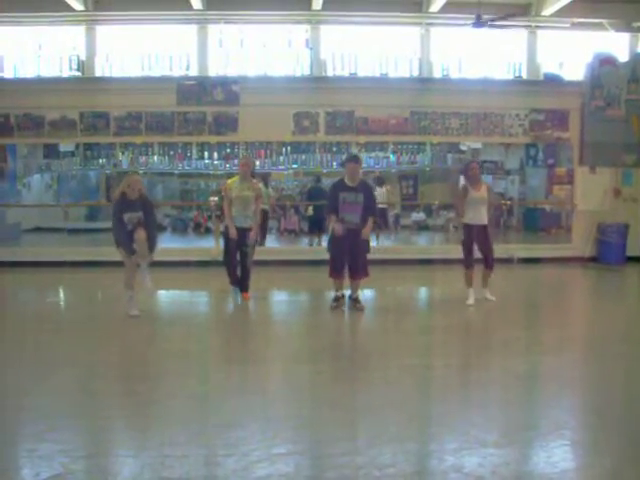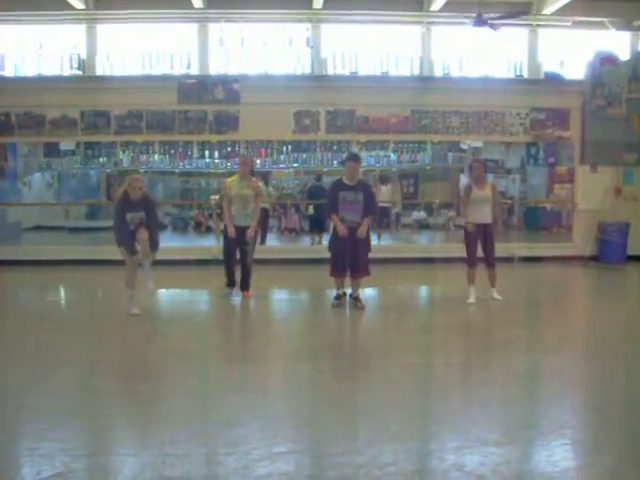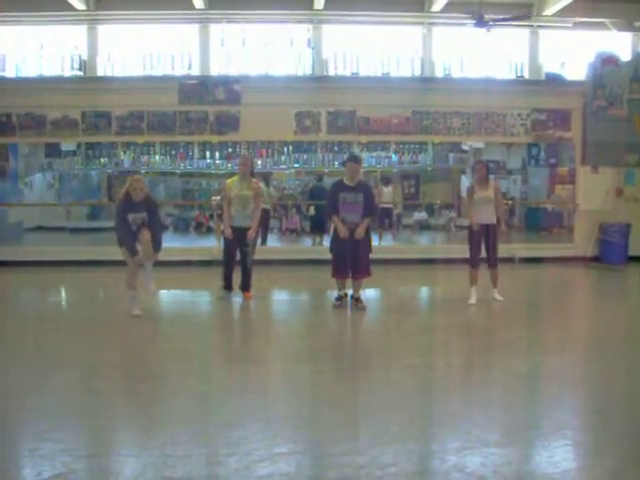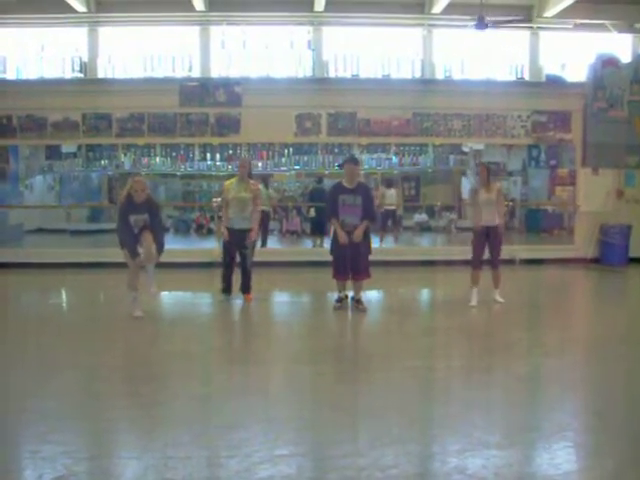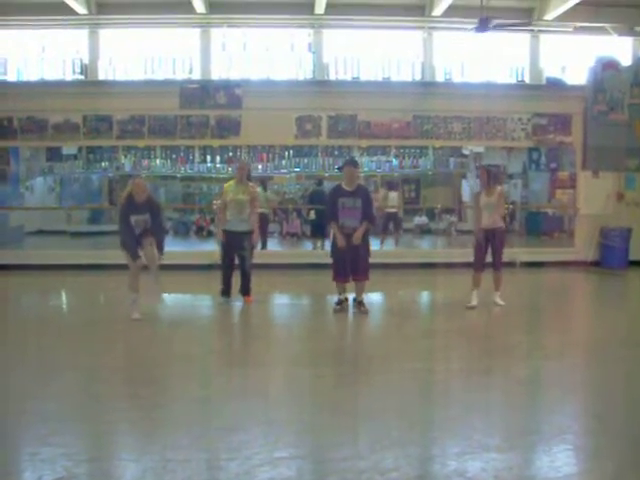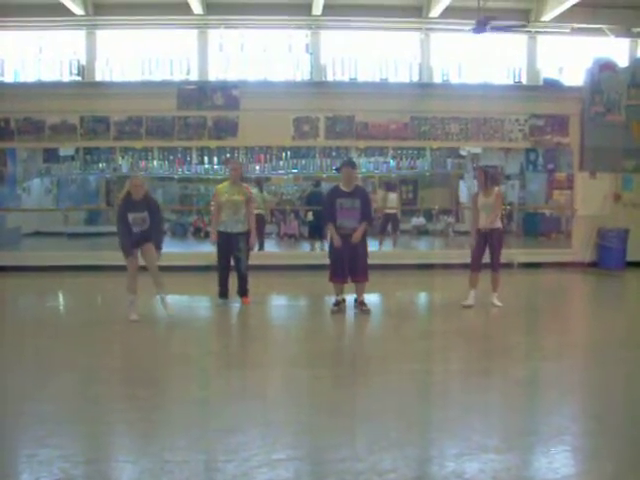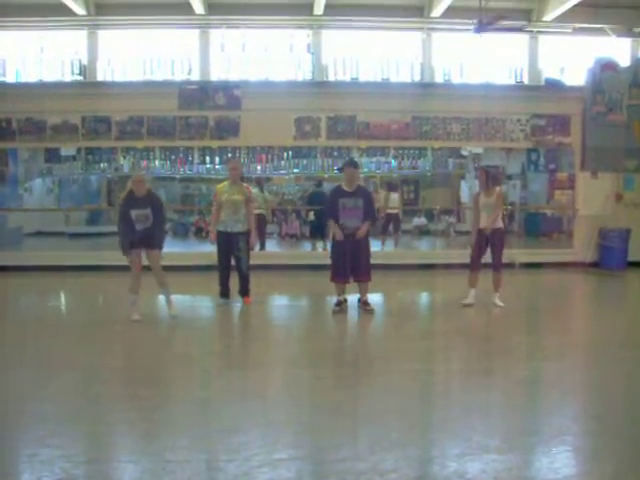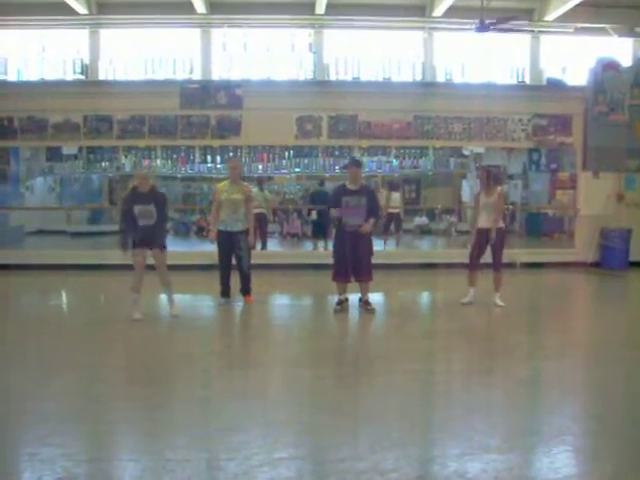
dt=0.1s
person 1, frame 1
left shoulder: (366, 188)
right shoulder: (336, 186)
left elbow: (371, 211)
right elbow: (330, 209)
left wrist: (368, 227)
right wrist: (335, 224)
left hip: (359, 233)
right hip: (340, 232)
left knee: (358, 265)
right knee: (337, 264)
left ankle: (354, 296)
right ankle: (338, 294)
person 1, frame 2
left shoulder: (365, 187)
right shoulder: (336, 186)
left elbow: (371, 210)
right elbow: (331, 210)
left wrist: (365, 226)
right wrist: (338, 224)
left hip: (359, 232)
right hip: (341, 231)
left knee: (359, 265)
right knee: (338, 263)
left ankle: (355, 295)
right ankle: (340, 293)
person 1, frame 3
left shoulder: (365, 188)
right shoulder: (336, 187)
left elbow: (371, 211)
right elbow: (331, 211)
left wrist: (363, 227)
right wrist: (339, 226)
left hip: (360, 233)
right hip: (341, 232)
left knee: (360, 266)
right knee: (339, 265)
left ankle: (356, 296)
right ankle: (341, 294)
person 1, frame 4
left shoulder: (365, 189)
right shoulder: (335, 189)
left elbow: (370, 214)
right elbow: (331, 214)
left wrist: (360, 229)
right wrist: (339, 231)
left hip: (360, 234)
right hip: (341, 234)
left knee: (360, 267)
right knee: (340, 267)
left ankle: (357, 298)
right ankle: (341, 296)
person 1, frame 5
left shoulder: (364, 192)
right shoulder: (335, 192)
left elbow: (369, 217)
right elbow: (330, 217)
left wrist: (360, 232)
right wrist: (337, 235)
left hip: (359, 237)
right hip: (341, 237)
left knee: (361, 269)
right knee: (340, 269)
left ankle: (358, 300)
right ankle: (342, 298)
person 1, frame 6
left shoulder: (362, 193)
right shoulder: (333, 193)
left elbow: (368, 217)
right elbow: (328, 218)
left wrist: (360, 231)
right wrist: (334, 235)
left hip: (357, 237)
right hip: (338, 237)
left knee: (360, 270)
right knee: (337, 270)
left ankle: (360, 300)
right ankle: (339, 299)
person 1, frame 7
left shoulder: (364, 193)
right shoulder: (335, 193)
left elbow: (371, 215)
right elbow: (329, 216)
left wrist: (365, 227)
right wrist: (335, 228)
left hip: (360, 237)
right hip: (341, 237)
left knee: (362, 269)
right knee: (339, 269)
left ankle: (364, 300)
right ankle: (341, 299)
person 1, frame 8
left shoulder: (368, 191)
right shoulder: (339, 191)
left elbow: (376, 212)
right elbow: (331, 209)
left wrist: (370, 223)
right wrist: (333, 212)
left hip: (362, 236)
right hip: (343, 236)
left knee: (364, 268)
right knee: (341, 268)
left ankle: (365, 299)
right ankle: (342, 299)
person 2, frame 1
left shoulder: (256, 186)
right shoulder: (230, 184)
left elbow: (257, 210)
right elbow: (226, 207)
left wrist: (255, 230)
right wrist: (231, 226)
left hip: (249, 228)
right hip: (232, 227)
left knee: (246, 261)
right knee: (229, 258)
left ankle: (244, 289)
right ankle: (235, 283)
person 2, frame 2
left shoulder: (256, 185)
right shoulder: (229, 183)
left elbow: (257, 208)
right elbow: (225, 206)
left wrist: (253, 227)
right wrist: (229, 225)
left hip: (248, 226)
right hip: (232, 225)
left knee: (247, 259)
right knee: (229, 257)
left ankle: (245, 288)
right ankle: (230, 284)
person 2, frame 3
left shoulder: (256, 185)
right shoulder: (229, 183)
left elbow: (258, 208)
right elbow: (226, 206)
left wrist: (254, 228)
right wrist: (227, 226)
left hip: (248, 227)
right hip: (232, 226)
left knee: (247, 260)
right knee: (228, 259)
left ankle: (246, 289)
right ankle: (227, 288)
person 2, frame 4
left shoulder: (254, 187)
right shoulder: (228, 185)
left elbow: (256, 210)
right elbow: (224, 208)
left wrist: (255, 230)
right wrist: (224, 228)
left hip: (247, 229)
right hip: (230, 228)
left knee: (246, 262)
right knee: (228, 261)
left ankle: (246, 291)
right ankle: (226, 291)
person 2, frame 5
left shoulder: (252, 189)
right shoulder: (226, 187)
left elbow: (255, 212)
right elbow: (221, 210)
left wrist: (256, 233)
right wrist: (220, 230)
left hip: (246, 231)
right hip: (228, 230)
left knee: (246, 263)
right knee: (227, 263)
left ankle: (246, 293)
right ankle: (225, 293)
person 2, frame 6
left shoulder: (246, 190)
right shoulder: (220, 189)
left elbow: (251, 213)
right elbow: (215, 212)
left wrist: (253, 234)
right wrist: (213, 231)
left hip: (241, 232)
right hip: (223, 231)
left knee: (242, 265)
right knee: (223, 265)
left ankle: (244, 294)
right ankle: (223, 295)
person 2, frame 7
left shoulder: (246, 189)
right shoulder: (220, 188)
left elbow: (250, 213)
right elbow: (215, 211)
left wrist: (253, 234)
right wrist: (212, 230)
left hip: (241, 231)
right hip: (223, 231)
left knee: (243, 264)
right knee: (223, 265)
left ankle: (245, 294)
right ankle: (224, 295)
person 2, frame 8
left shoulder: (246, 189)
right shoulder: (220, 188)
left elbow: (249, 212)
right elbow: (215, 210)
left wrist: (251, 233)
right wrist: (212, 229)
left hip: (241, 230)
right hip: (223, 230)
left knee: (244, 263)
right knee: (224, 264)
left ankle: (246, 293)
right ankle: (225, 294)
person 3, frame 1
left shoulder: (146, 202)
right shoulder: (119, 203)
left elbow: (152, 225)
right elbow: (119, 229)
left wrist: (151, 249)
right wrist: (131, 251)
left hip: (139, 230)
right hip: (123, 236)
left knee: (141, 236)
right knee: (130, 266)
left ankle: (145, 272)
right ankle: (131, 303)
person 3, frame 2
left shoulder: (148, 202)
right shoulder: (121, 203)
left elbow: (154, 224)
right elbow: (121, 228)
left wrist: (153, 248)
right wrist: (132, 251)
left hip: (140, 229)
right hip: (124, 235)
left knee: (143, 236)
right knee: (131, 264)
left ankle: (147, 272)
right ankle: (131, 302)
person 3, frame 3
left shoulder: (150, 203)
right shoulder: (123, 203)
left elbow: (156, 225)
right elbow: (123, 229)
left wrist: (156, 248)
right wrist: (133, 252)
left hip: (142, 229)
right hip: (126, 235)
left knee: (146, 236)
right knee: (132, 266)
left ankle: (149, 275)
right ankle: (133, 303)
person 3, frame 4
left shoulder: (152, 204)
right shoulder: (125, 205)
left elbow: (158, 227)
right elbow: (124, 231)
left wrist: (159, 250)
right wrist: (134, 254)
left hip: (144, 232)
right hip: (128, 237)
left knee: (148, 240)
right knee: (134, 267)
left ankle: (151, 278)
right ankle: (135, 304)
person 3, frame 5
left shoulder: (153, 204)
right shoulder: (126, 206)
left elbow: (159, 227)
right elbow: (125, 230)
left wrist: (160, 249)
right wrist: (134, 254)
left hip: (147, 235)
right hip: (131, 239)
left knee: (152, 260)
right knee: (135, 269)
right ankle: (134, 306)
person 3, frame 6
left shoulder: (151, 202)
right shoulder: (124, 204)
left elbow: (158, 225)
right elbow: (122, 229)
left wrist: (158, 247)
right wrist: (127, 252)
left hip: (146, 237)
right hip: (130, 239)
left knee: (152, 267)
right knee: (132, 271)
left ankle: (163, 299)
right ankle: (132, 308)
person 3, frame 7
left shoulder: (154, 200)
right shoulder: (126, 201)
left elbow: (161, 223)
right elbow: (123, 225)
left wrist: (159, 243)
right wrist: (125, 247)
left hip: (151, 238)
right hip: (134, 239)
left knee: (156, 270)
right knee: (135, 271)
left ankle: (169, 302)
right ankle: (133, 307)
person 3, frame 8
left shoulder: (159, 196)
right shoulder: (130, 198)
left elbow: (163, 219)
right elbow: (125, 220)
left wrist: (160, 240)
right wrist: (124, 241)
left hip: (155, 236)
right hip: (138, 237)
left knee: (162, 269)
right knee: (139, 269)
left ankle: (171, 302)
right ankle: (135, 307)
person 4, frame 1
left shoulder: (486, 187)
right shoulder: (465, 188)
left elbow: (489, 207)
right elbow: (460, 209)
left wrist: (490, 225)
right wrist: (460, 227)
left hip: (483, 226)
right hip: (468, 226)
left knee: (489, 260)
right knee: (468, 261)
left ankle: (486, 291)
right ankle: (471, 294)
person 4, frame 2
left shoulder: (491, 186)
right shoulder: (469, 187)
left elbow: (496, 206)
right elbow: (464, 208)
left wrist: (498, 224)
right wrist: (467, 222)
left hip: (487, 225)
right hip: (472, 225)
left knee: (490, 259)
right knee: (471, 259)
left ankle: (494, 291)
right ankle: (472, 292)
person 4, frame 3
left shoulder: (494, 187)
right shoulder: (471, 188)
left elbow: (499, 206)
right elbow: (469, 207)
left wrist: (502, 223)
right wrist: (472, 221)
left hip: (491, 225)
right hip: (476, 226)
left knee: (493, 260)
right knee: (474, 259)
left ankle: (495, 291)
right ankle: (473, 293)
person 4, frame 4
left shoulder: (497, 189)
right shoulder: (476, 191)
left elbow: (500, 207)
right elbow: (475, 209)
left wrist: (501, 221)
right wrist: (477, 223)
left hip: (494, 227)
right hip: (481, 227)
left knee: (495, 261)
right knee: (476, 260)
left ankle: (496, 293)
right ankle: (474, 295)
person 4, frame 5
left shoulder: (499, 192)
right shoulder: (478, 195)
left elbow: (501, 210)
right elbow: (477, 214)
left wrist: (492, 222)
right wrist: (478, 231)
left hip: (497, 229)
right hip: (483, 230)
left knee: (497, 263)
right knee: (478, 263)
left ankle: (497, 295)
right ankle: (474, 297)
person 4, frame 6
left shoulder: (497, 193)
right shoulder: (476, 196)
left elbow: (498, 211)
right elbow: (474, 216)
left wrist: (489, 223)
right wrist: (474, 234)
left hip: (495, 230)
right hip: (480, 231)
left knee: (495, 263)
right knee: (475, 263)
left ankle: (494, 297)
right ankle: (471, 297)
person 4, frame 7
left shoulder: (498, 192)
right shoulder: (478, 196)
left elbow: (498, 211)
right elbow: (477, 216)
left wrist: (489, 226)
right wrist: (474, 235)
left hip: (496, 230)
right hip: (481, 230)
left knee: (497, 263)
right knee: (474, 261)
left ankle: (496, 297)
right ankle: (472, 296)
person 4, frame 8
left shoulder: (499, 192)
right shoulder: (478, 195)
left elbow: (499, 212)
right elbow: (475, 215)
left wrist: (493, 229)
right wrist: (473, 234)
left hip: (497, 230)
right hip: (481, 230)
left knee: (497, 263)
right knee: (473, 260)
left ankle: (497, 296)
right ankle: (471, 294)
